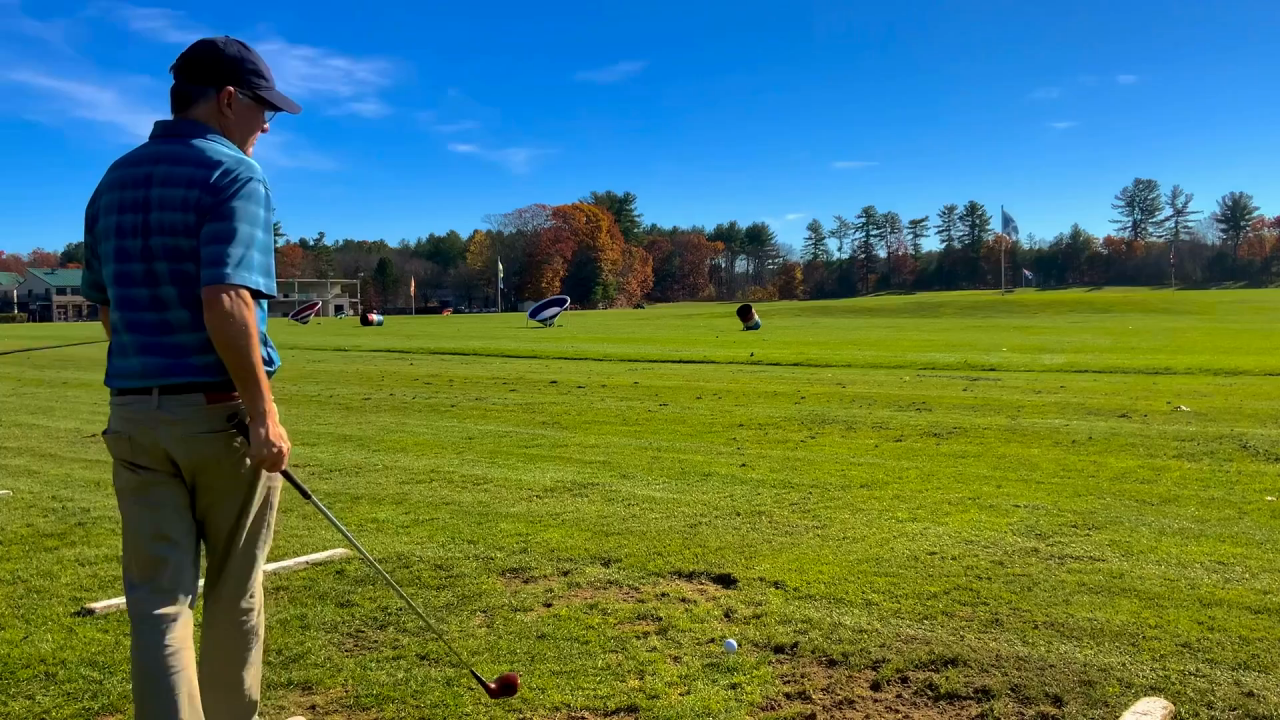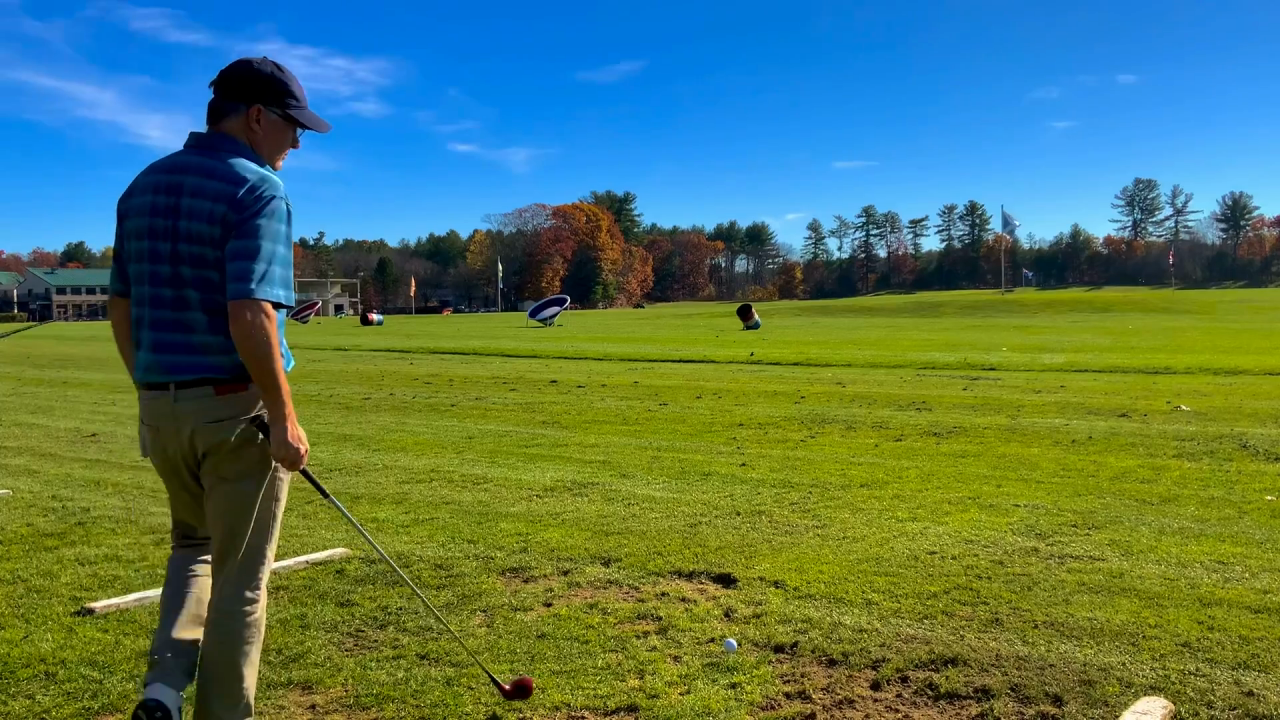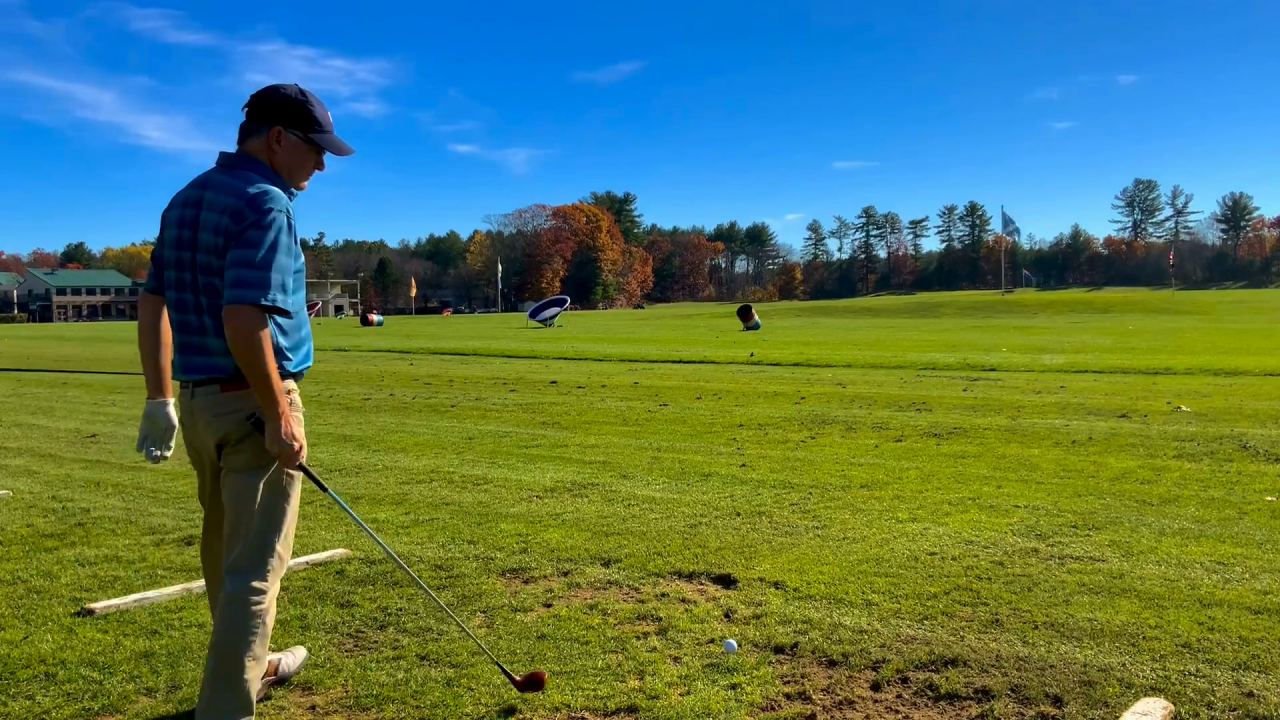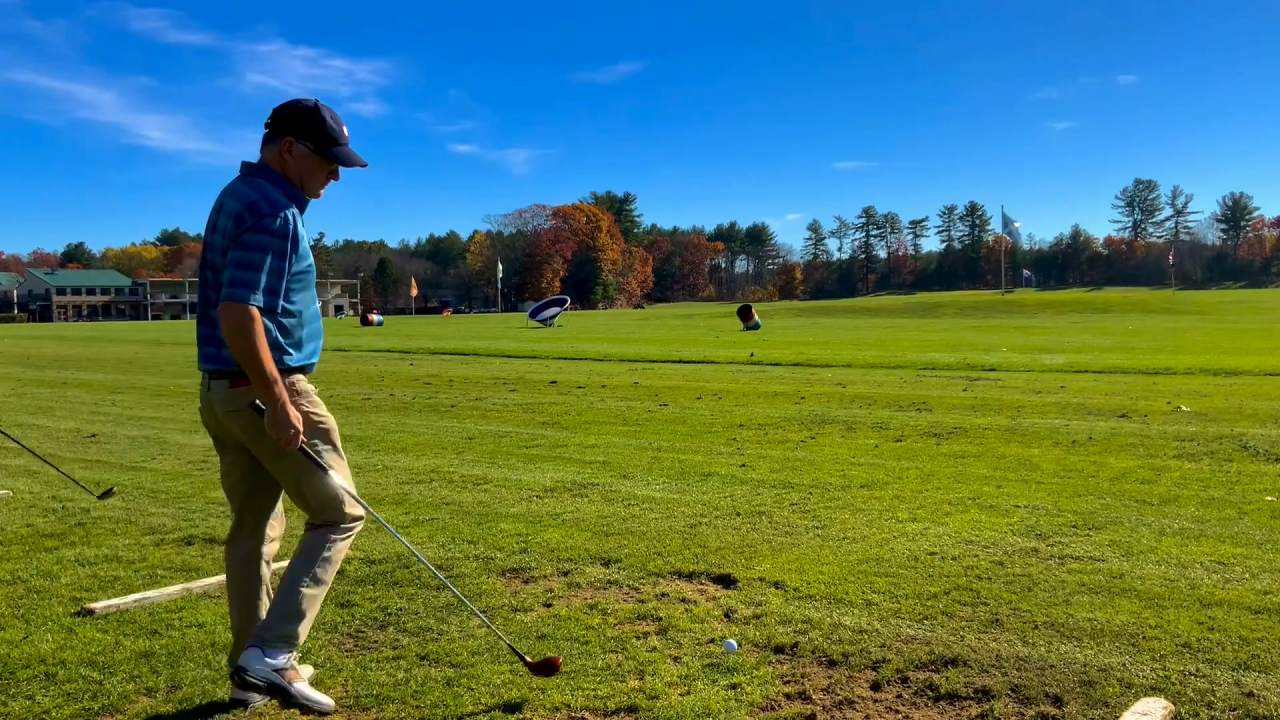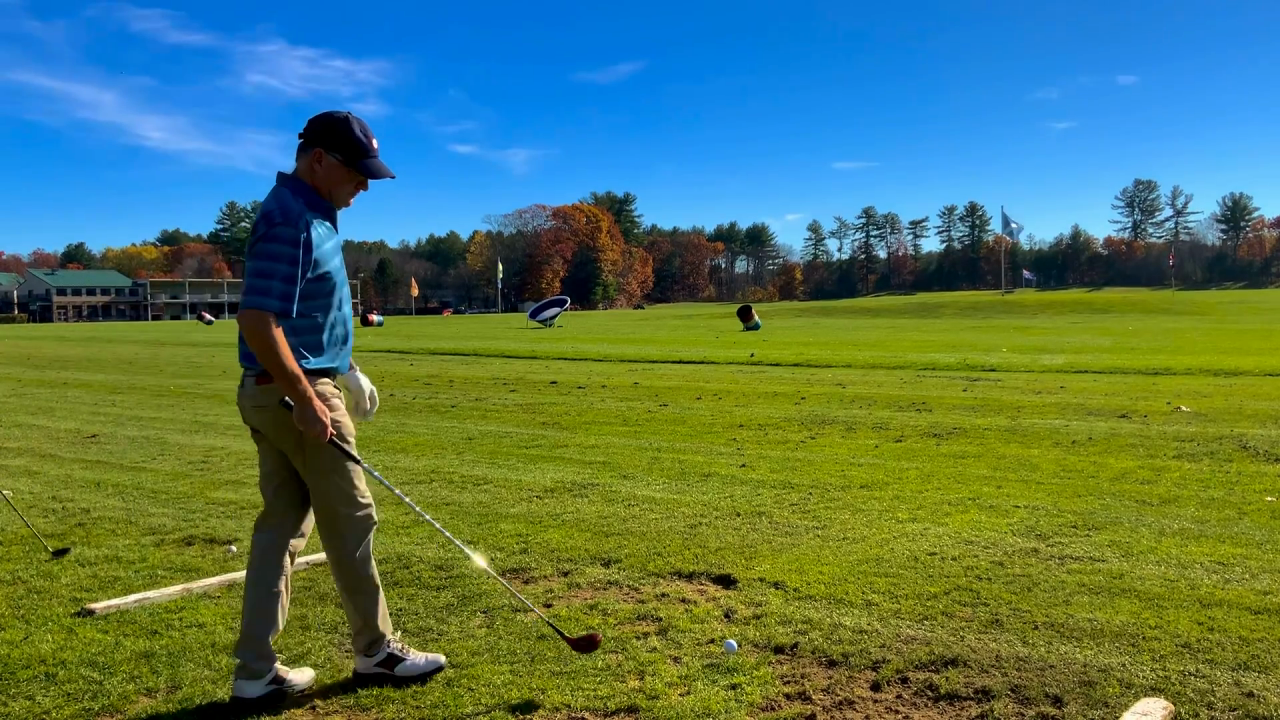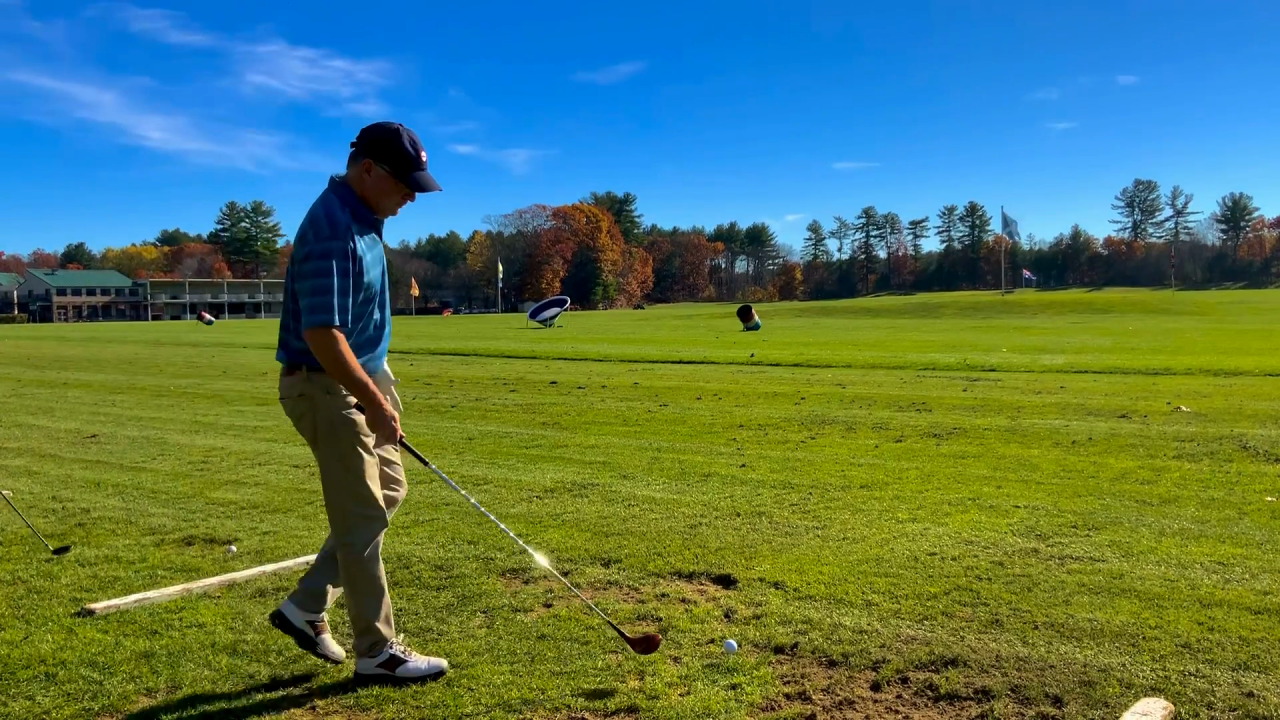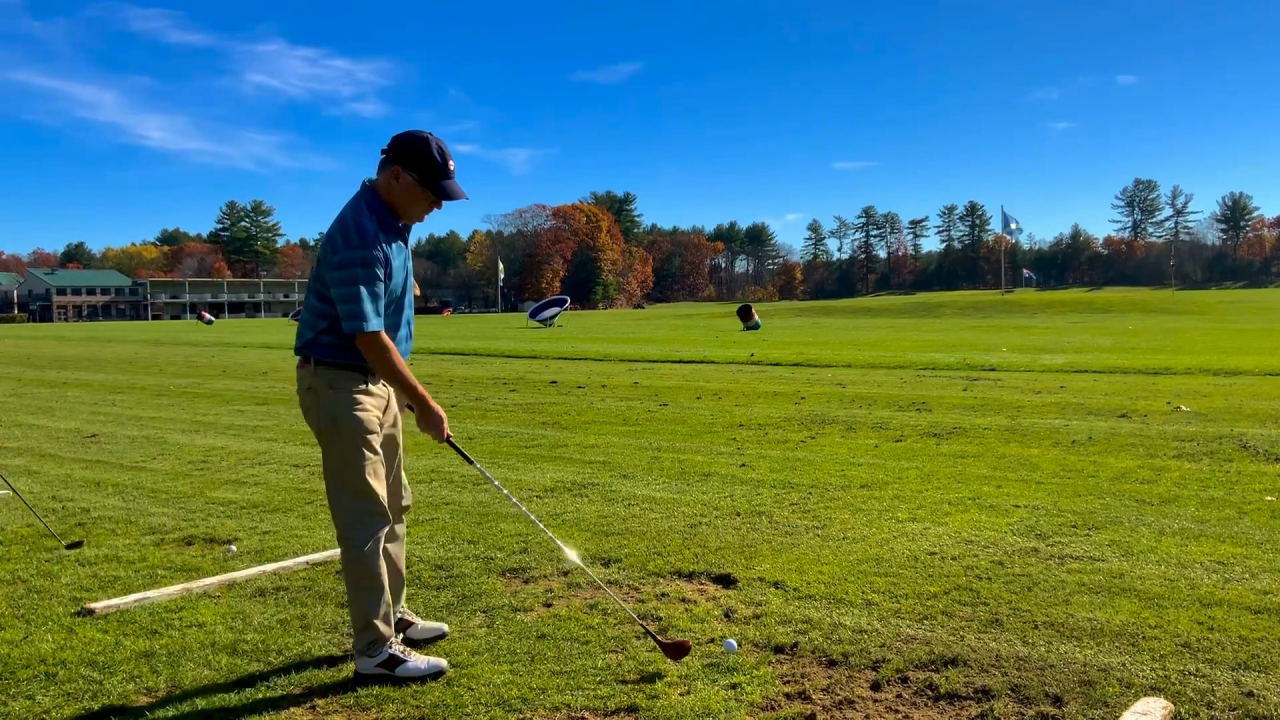
dt=0.3s
person 1, frame 1
left shoulder: (113, 182)
right shoulder: (234, 175)
left elbow: (107, 309)
right elbow: (226, 305)
right wrist: (265, 416)
left hip: (135, 417)
right hip: (224, 412)
left knee: (159, 607)
right knee: (235, 592)
person 1, frame 2
left shoulder: (143, 186)
right shoulder: (257, 190)
left elbow: (122, 308)
right elbow: (250, 318)
right wrist: (285, 418)
left hip: (161, 408)
right hip: (237, 408)
left knee: (195, 547)
right knee: (240, 581)
person 1, frame 3
left shoulder: (189, 198)
right shoulder: (266, 205)
left elbow: (153, 304)
right elbow: (242, 319)
left wrist: (162, 399)
right wrist: (278, 416)
left hip: (198, 401)
right hip: (254, 404)
left knee: (227, 544)
right knee: (254, 564)
left ankle: (248, 664)
person 1, frame 4
left shoulder: (234, 198)
right shoulder: (272, 211)
right elbow: (237, 315)
right wrist: (279, 402)
left hip: (222, 392)
right hip: (267, 394)
left knee: (251, 532)
right knee: (338, 517)
left ankle: (252, 668)
right ankle: (270, 651)
person 1, frame 5
left shoulder: (308, 212)
right shoulder: (290, 221)
right elbow: (258, 322)
left wrist: (348, 371)
right wrist: (309, 400)
left hip: (275, 394)
right hip: (292, 395)
left knee: (280, 527)
right knee: (349, 522)
left ankle: (256, 670)
right ankle: (376, 650)
person 1, frame 6
left shoulder: (359, 217)
right shoulder: (334, 230)
right elbow: (321, 335)
left wrist: (376, 373)
right wrist: (375, 402)
left hip: (345, 384)
right hip: (326, 389)
left knee: (387, 490)
right knee: (362, 519)
left ankle: (306, 606)
right ankle: (376, 651)
person 1, frame 7
left shoulder: (392, 222)
right shoulder: (359, 237)
right elbow: (369, 339)
left wrist: (404, 389)
right wrist: (424, 404)
left hip: (376, 383)
right hip: (341, 385)
left knee: (391, 509)
right knee: (365, 517)
left ankle: (390, 617)
right ankle: (375, 649)
